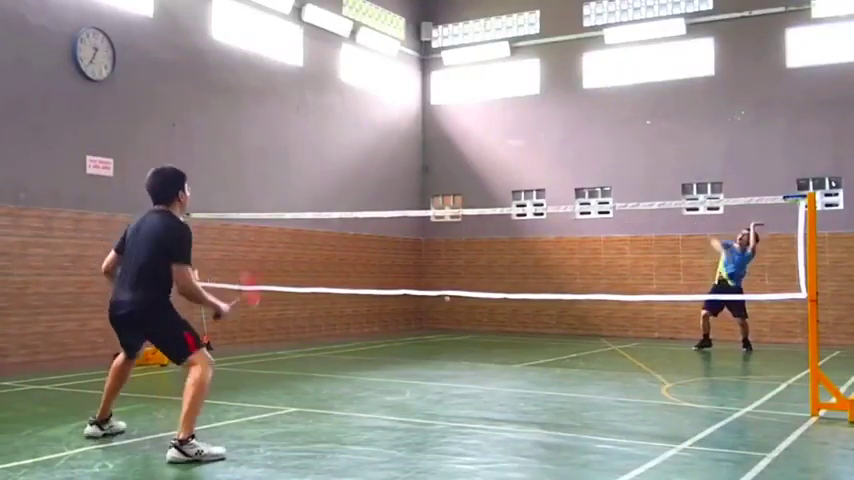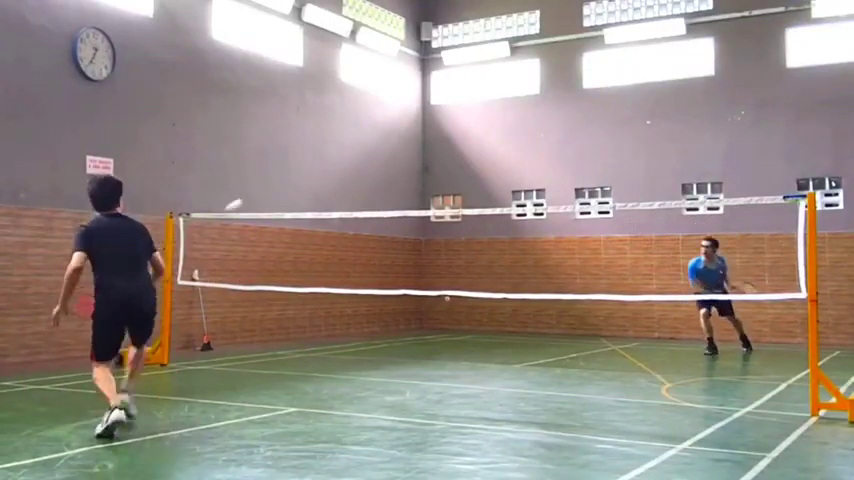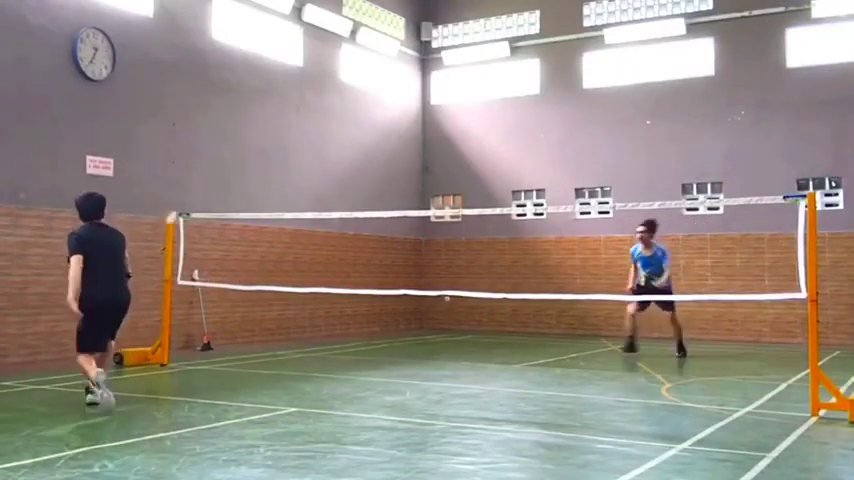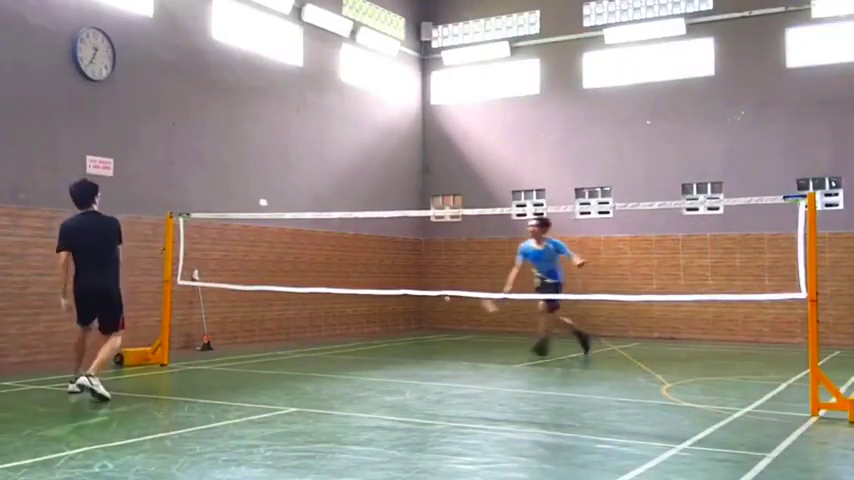
dt=0.4s
person 1, frame 1
left shoulder: (137, 225)
right shoulder: (176, 229)
left elbow: (107, 268)
right elbow: (184, 285)
right wrist: (216, 305)
left hip: (120, 307)
right hip: (150, 308)
left knee: (129, 355)
right knee: (201, 363)
left ankle: (101, 420)
right ankle: (183, 442)
person 1, frame 2
left shoulder: (88, 231)
right shoulder: (139, 228)
left elbow: (75, 267)
right elbow: (159, 268)
left wrist: (61, 305)
left hip: (109, 302)
right hip: (143, 300)
left knee: (100, 366)
right knee: (137, 346)
left ankle: (115, 407)
right ankle: (126, 393)
person 1, frame 3
left shoulder: (77, 236)
right shoulder: (118, 236)
left elbow: (76, 266)
left wrist: (72, 298)
left hip: (93, 299)
right hip: (121, 298)
left knee: (84, 355)
right knee: (106, 342)
left ankle: (96, 379)
person 1, frame 4
left shoulder: (68, 227)
right shoulder: (112, 224)
left elbow: (64, 262)
left wrist: (63, 295)
left hip: (83, 287)
right hip: (108, 287)
left knee: (84, 329)
right knee: (114, 337)
left ankle: (76, 379)
right ankle: (91, 375)
person 2, frame 1
left shoulder: (748, 254)
right shoulder: (728, 247)
left elbow: (752, 247)
right elbow: (715, 242)
left wrist: (753, 228)
right wrist: (722, 249)
left hip: (735, 289)
right hip: (719, 287)
left knee: (741, 321)
right knee: (705, 314)
left ankle: (745, 342)
right ankle: (705, 340)
person 2, frame 2
left shoulder: (720, 260)
right shoulder: (694, 264)
left elbow: (725, 274)
right elbow: (694, 285)
left wrist: (729, 286)
right wrist: (710, 293)
left hip: (720, 292)
right hip: (704, 294)
left knee: (732, 318)
right knee: (704, 313)
left ankle: (744, 340)
right ankle: (711, 344)
person 2, frame 3
left shoulder: (660, 250)
right shoulder: (635, 250)
left elbow: (668, 270)
left wrist: (663, 281)
right wrist: (631, 283)
left hip: (662, 286)
right hip: (643, 286)
left knee: (672, 316)
right knee: (631, 311)
left ankle: (680, 346)
right ankle: (630, 343)
person 2, frame 4
left shoulder: (553, 243)
right shoulder: (524, 247)
left elbow: (571, 255)
right elbow: (517, 267)
left wrist: (578, 261)
right wrist: (509, 285)
left hip: (553, 282)
right hip: (541, 283)
left knee: (542, 307)
right knee: (553, 316)
left ankle: (543, 343)
right ankle: (580, 334)
